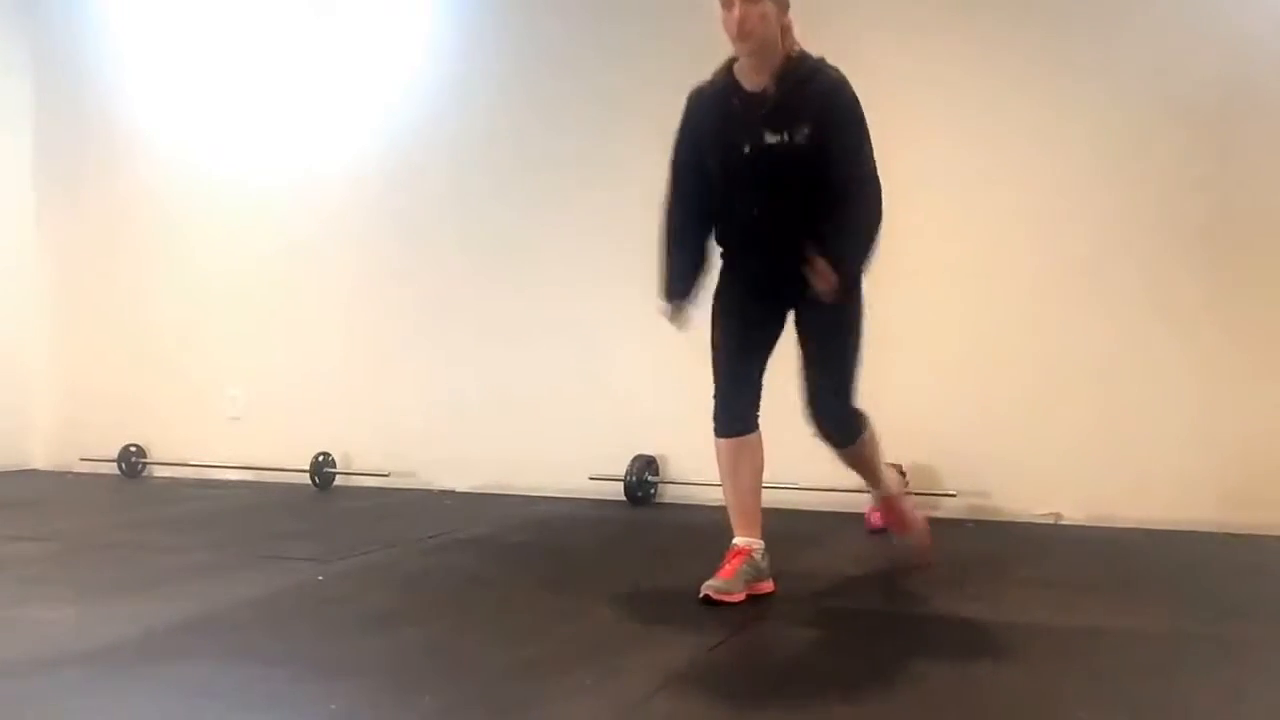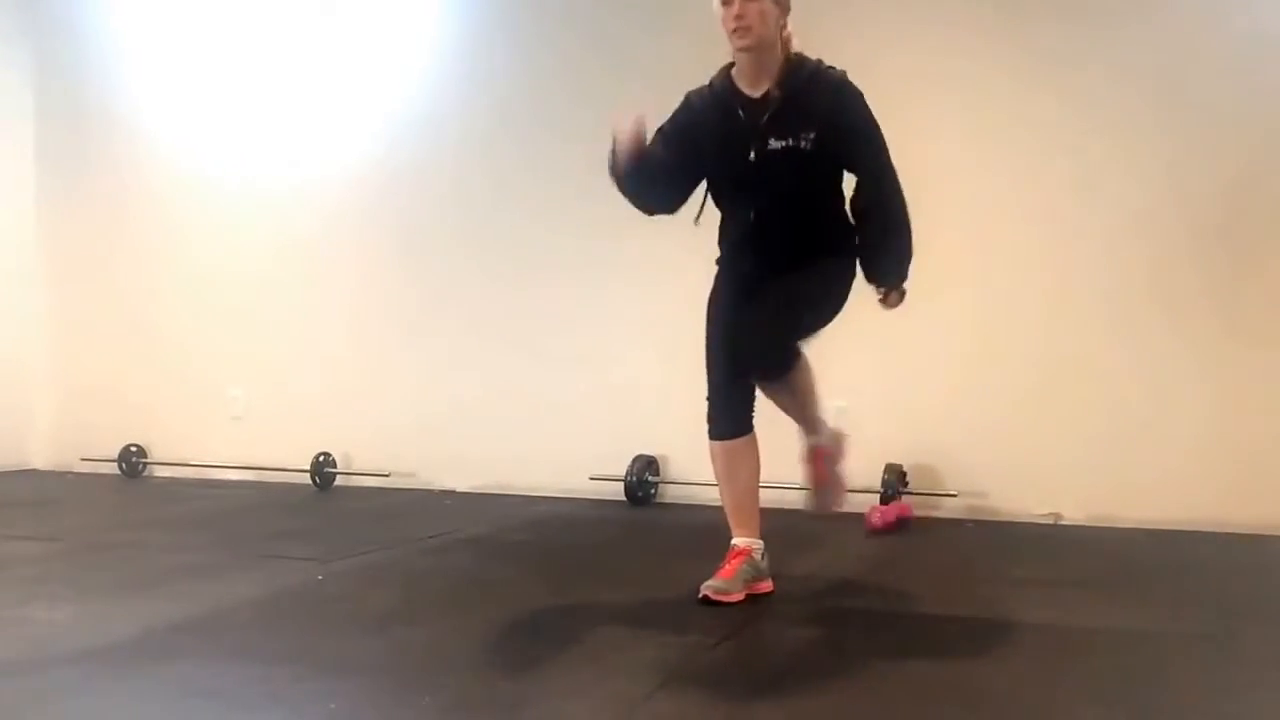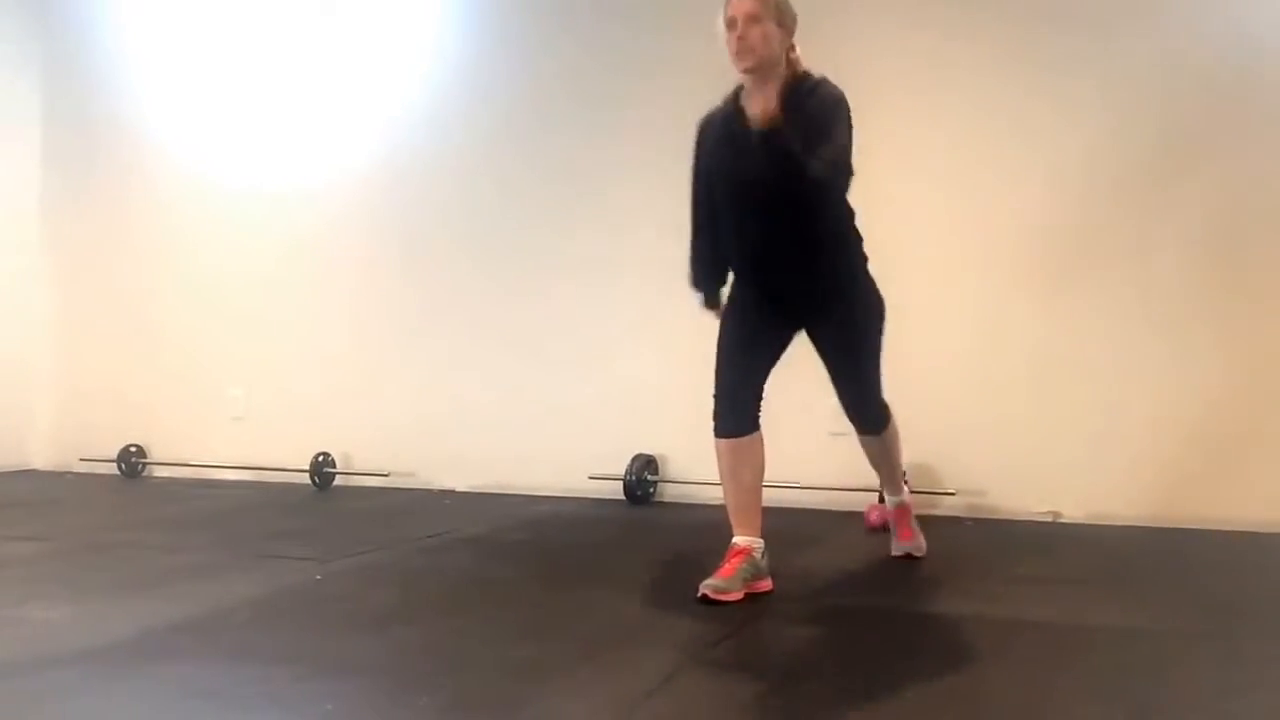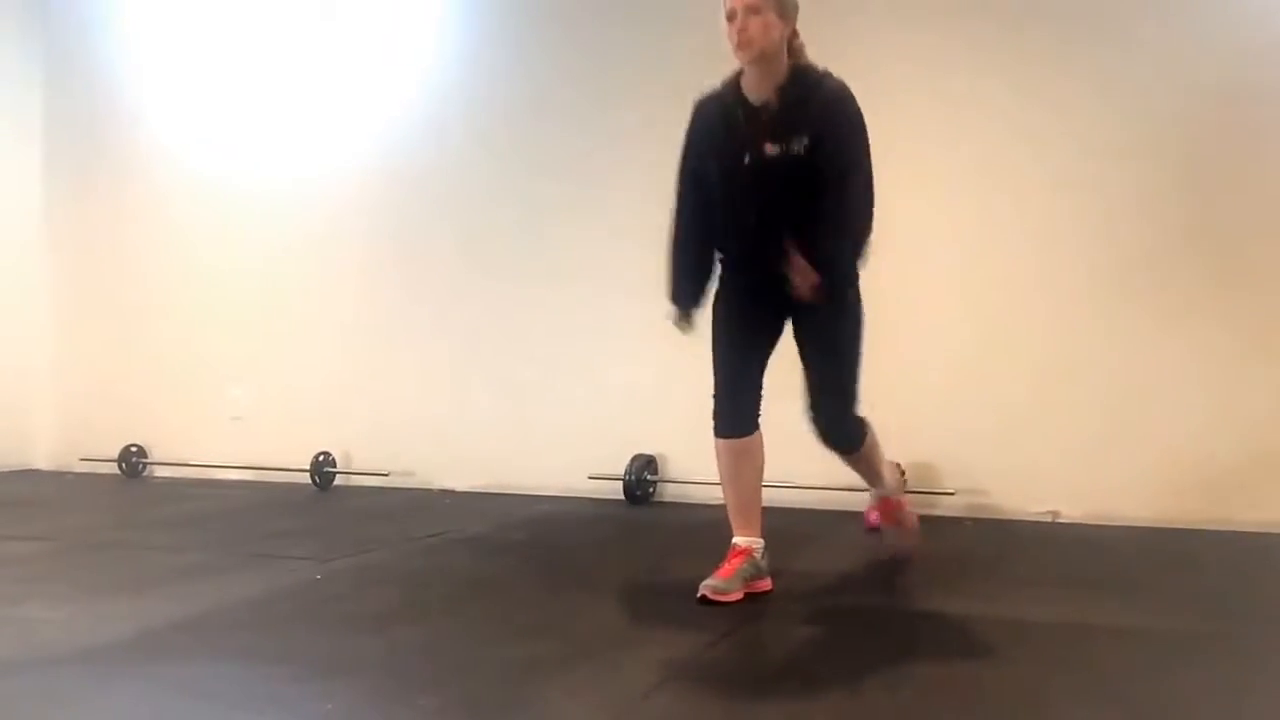
dt=0.3s
person 1, frame 1
left shoulder: (824, 90)
right shoulder: (706, 105)
left elbow: (860, 191)
right elbow: (694, 198)
left wrist: (838, 262)
right wrist: (677, 284)
left hip: (821, 274)
right hip: (747, 273)
left knee: (830, 408)
right knee: (732, 405)
left ankle: (887, 491)
right ankle: (747, 554)
person 1, frame 2
left shoulder: (827, 93)
right shoulder: (704, 108)
left elbow: (876, 181)
right elbow: (658, 190)
left wrist: (887, 267)
right wrist: (629, 160)
left hip: (820, 264)
right hip: (743, 268)
left knee: (761, 342)
right knee: (726, 403)
left ankle: (821, 440)
right ankle: (747, 554)
person 1, frame 3
left shoulder: (821, 103)
right shoulder: (717, 127)
left elbow: (824, 181)
right elbow: (708, 214)
left wrist: (774, 131)
right wrist: (709, 285)
left hip: (835, 284)
right hip: (758, 289)
left knee: (864, 406)
right knee: (733, 400)
left ankle: (899, 506)
right ankle: (748, 554)
person 1, frame 4
left shoulder: (828, 102)
right shoulder: (712, 115)
left elbow: (854, 200)
right elbow: (694, 209)
left wrist: (823, 268)
right wrist: (687, 291)
left hip: (823, 285)
right hip: (745, 283)
left knee: (834, 417)
right knee: (733, 404)
left ankle: (886, 489)
right ankle: (747, 553)
